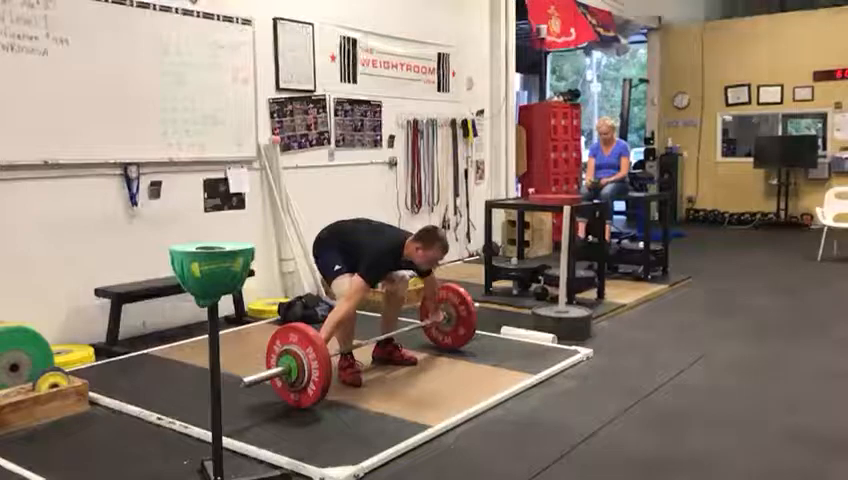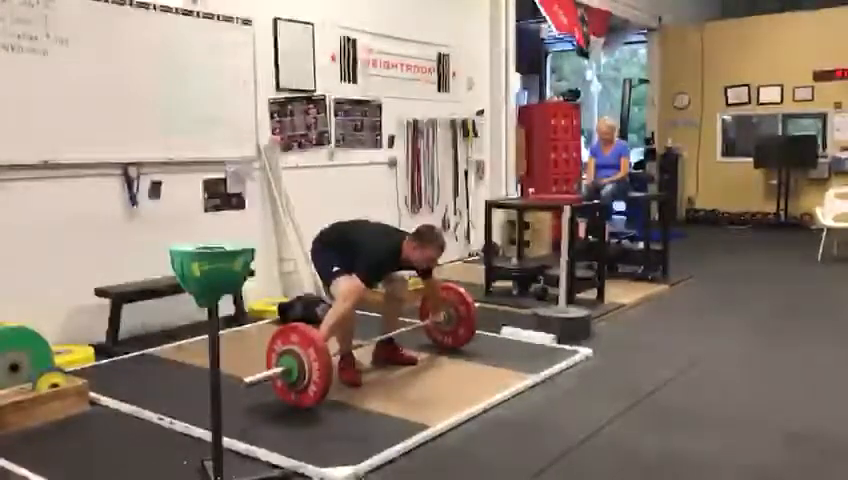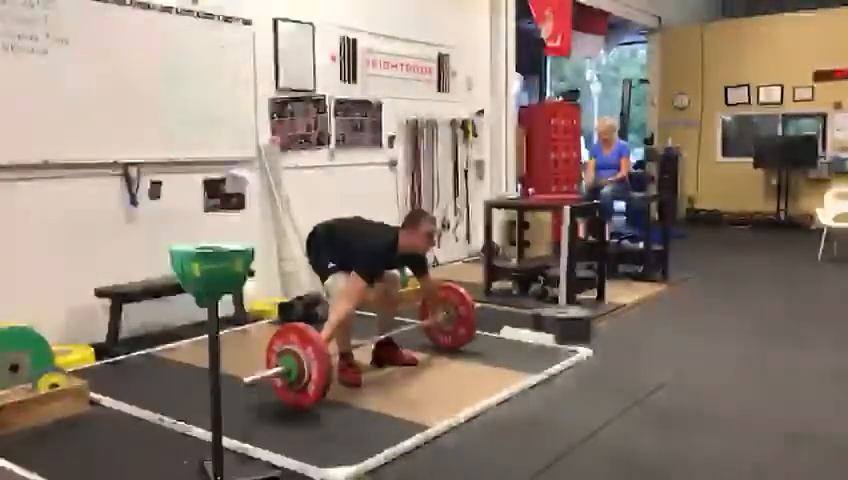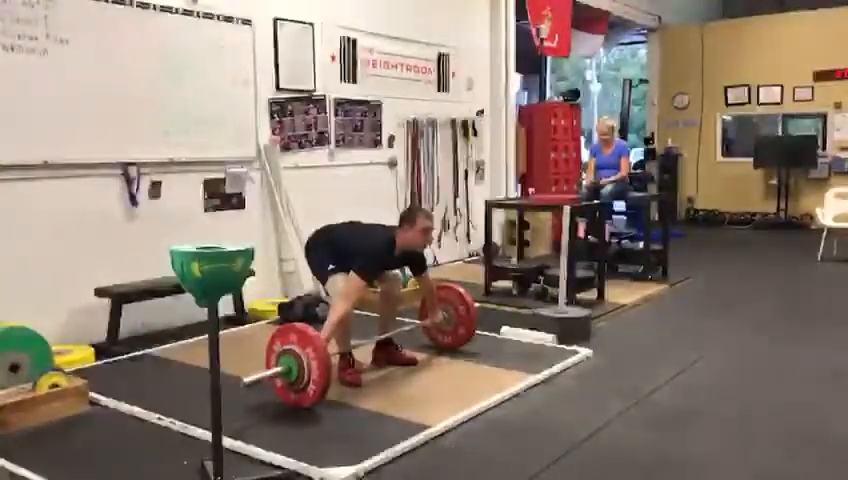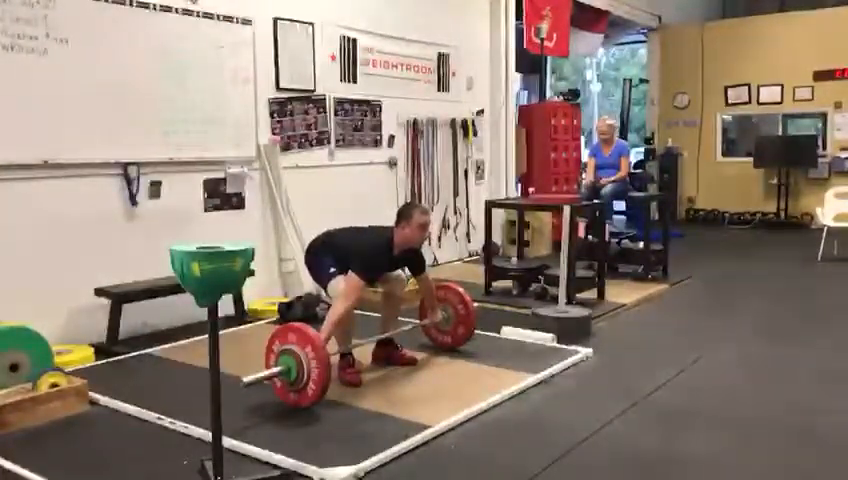
dt=1s
person 1, frame 1
left shoulder: (416, 250)
right shoulder: (384, 254)
left elbow: (430, 283)
right elbow: (349, 300)
left wrist: (436, 312)
left hip: (356, 244)
right hip: (329, 246)
left knee: (399, 282)
right knee: (348, 294)
left ankle: (385, 347)
right ankle: (346, 360)
person 1, frame 2
left shoulder: (417, 252)
right shoulder: (381, 255)
left elbow: (431, 283)
right elbow: (346, 301)
left wrist: (437, 312)
left hip: (355, 247)
right hip: (328, 248)
left knee: (398, 284)
right knee: (347, 295)
left ankle: (386, 347)
right ankle: (346, 360)
person 1, frame 3
left shoulder: (413, 252)
right shoulder: (379, 250)
left elbow: (427, 284)
right elbow: (350, 300)
left wrist: (436, 312)
right wrist: (322, 341)
left hip: (349, 243)
right hip: (323, 244)
left knee: (391, 282)
right knee: (343, 293)
left ankle: (384, 347)
right ankle: (345, 360)
person 1, frame 4
left shoulder: (413, 251)
right shoulder: (377, 249)
left elbow: (426, 283)
right elbow: (347, 299)
left wrist: (435, 312)
left hip: (350, 248)
right hip: (322, 249)
left knee: (392, 284)
right knee: (342, 294)
left ankle: (384, 347)
right ankle: (346, 360)
person 1, frame 5
left shoulder: (411, 250)
right shoulder: (375, 249)
left elbow: (425, 282)
right elbow: (347, 299)
left wrist: (434, 311)
right wrist: (320, 342)
left hip: (348, 253)
right hip: (322, 254)
left knee: (397, 282)
right knee: (345, 294)
left ankle: (385, 346)
right ankle: (345, 359)
